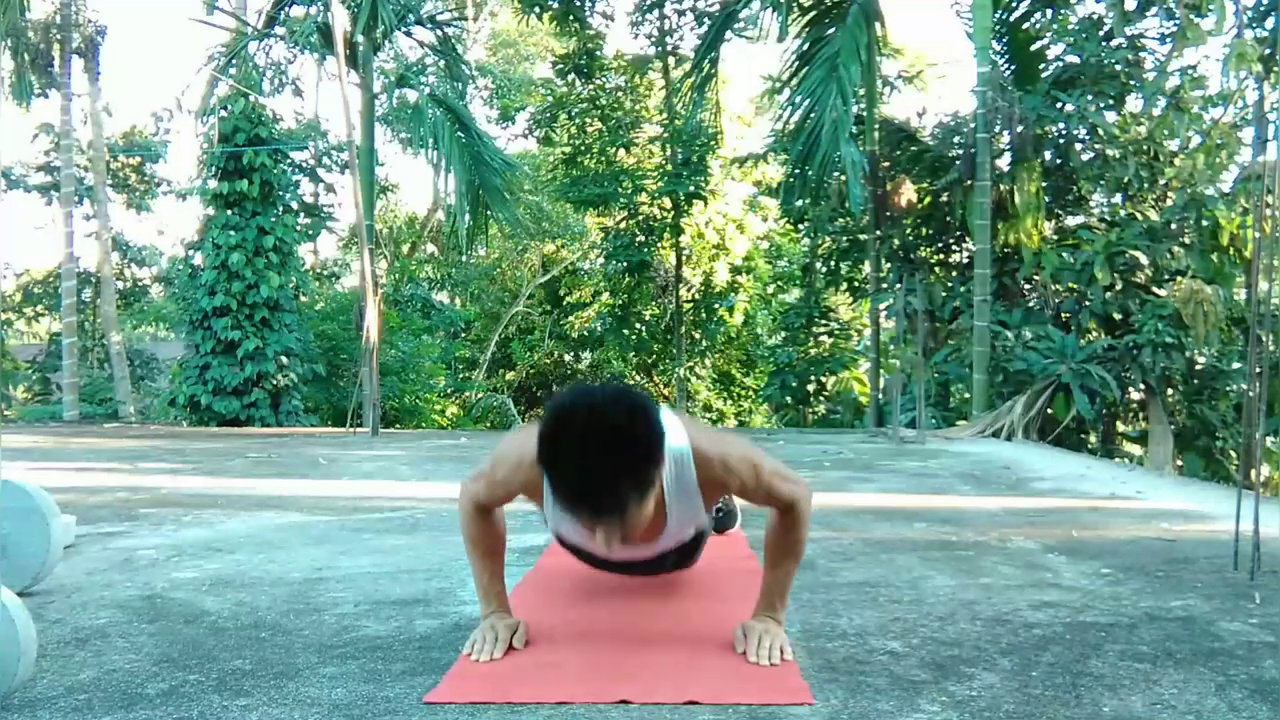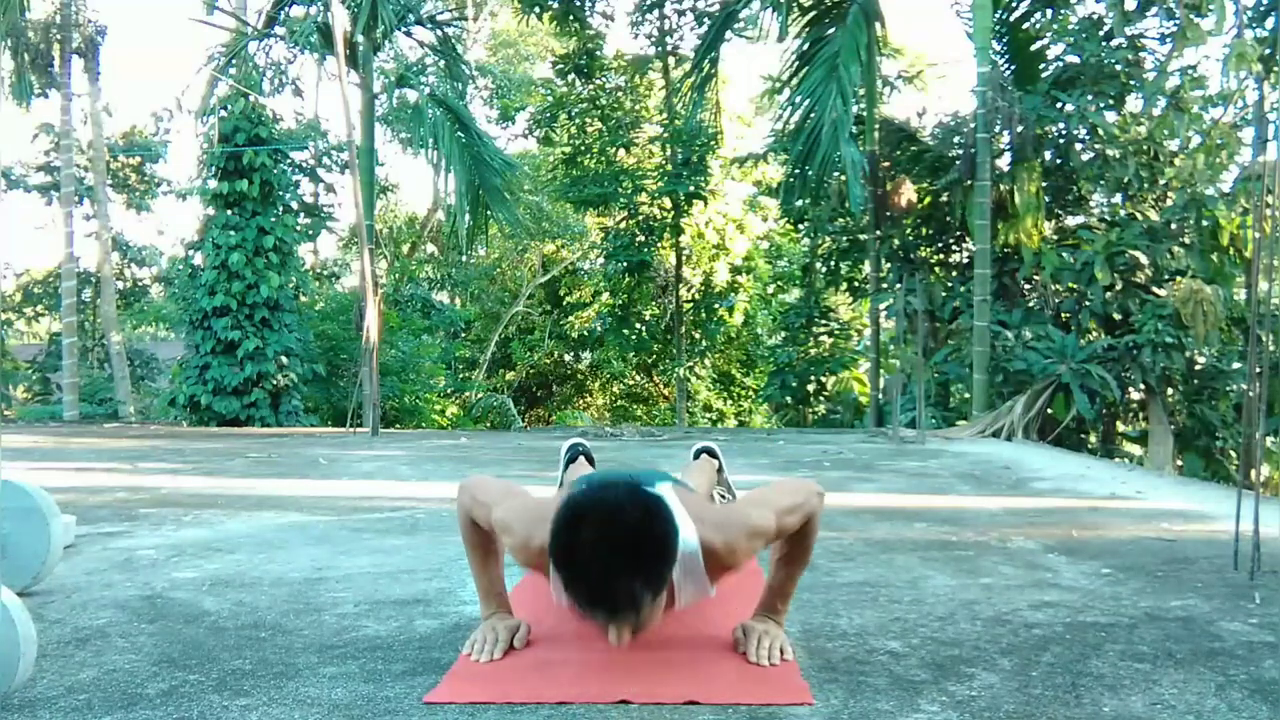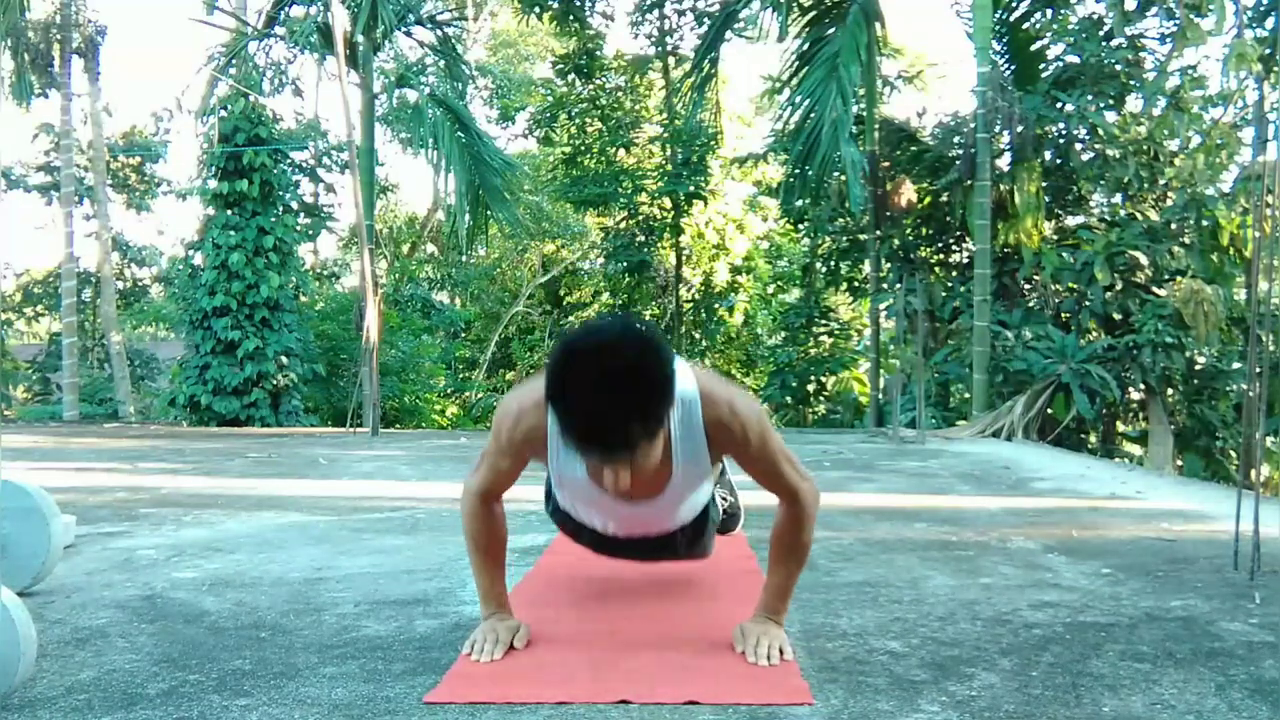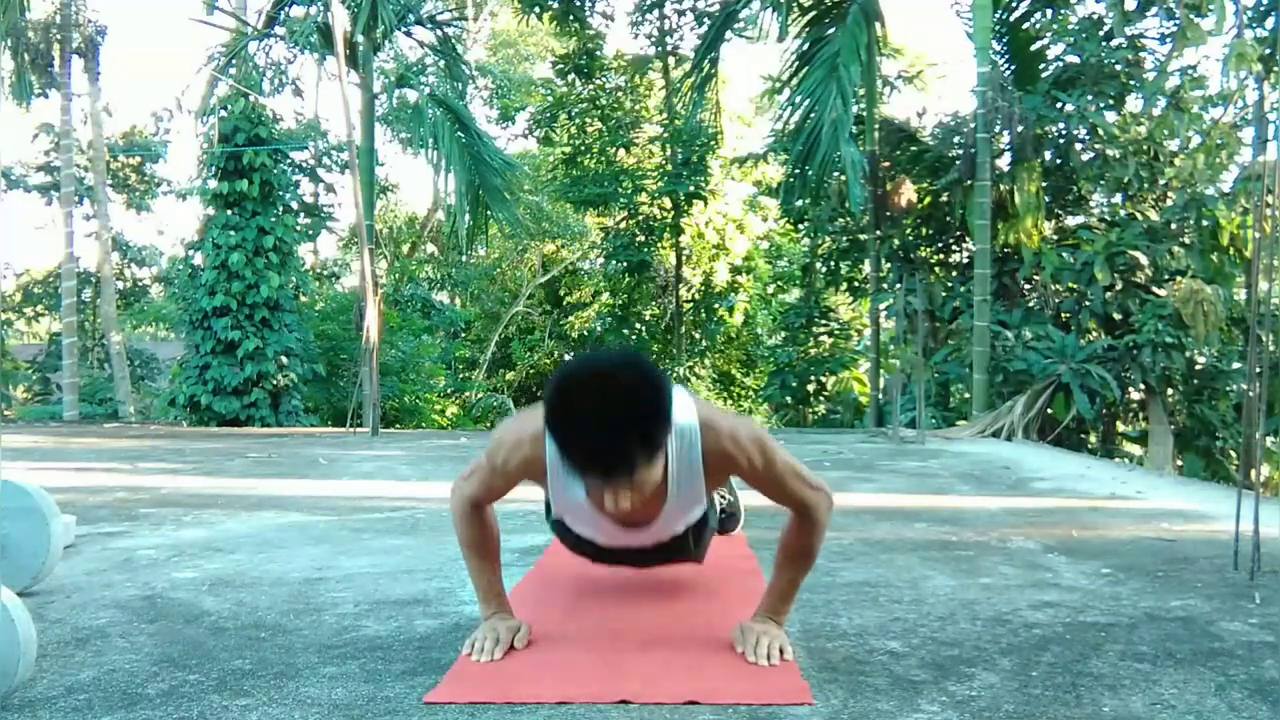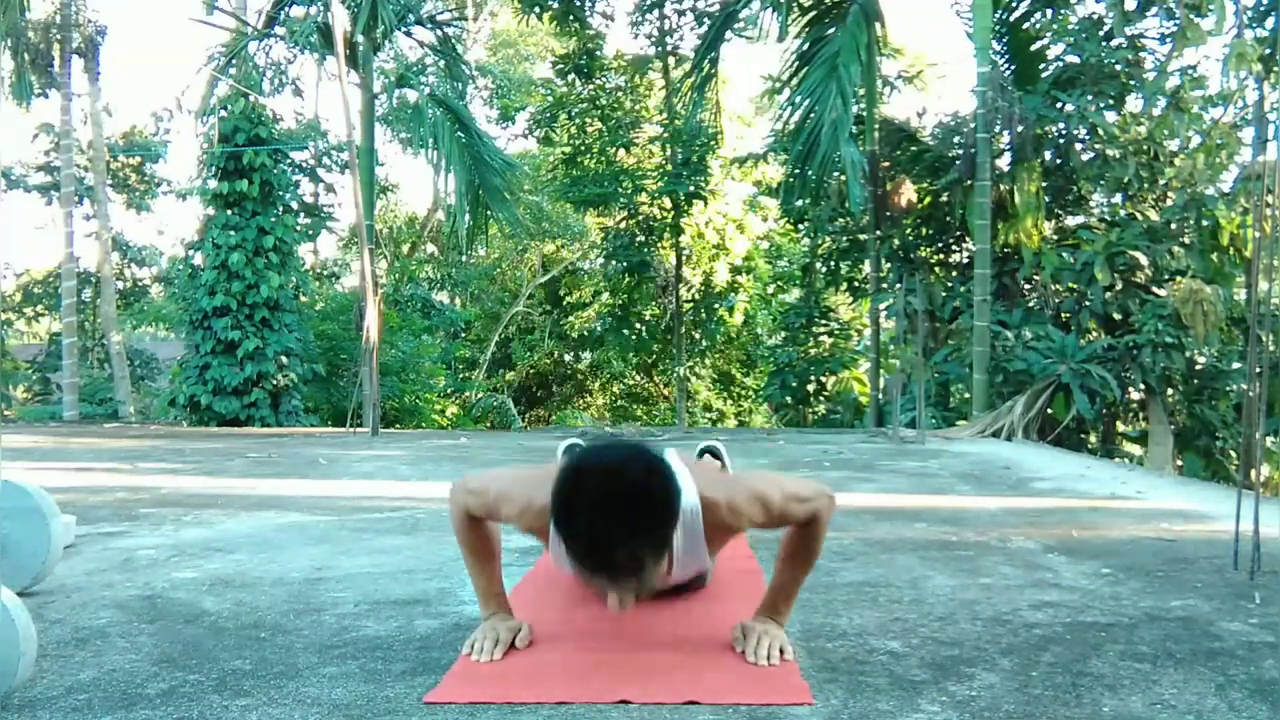
dt=1s
person 1, frame 1
left shoulder: (712, 459)
right shoulder: (528, 459)
left elbow: (793, 500)
right elbow: (476, 501)
left wrist: (768, 615)
right wrist: (494, 610)
right hip: (572, 495)
person 1, frame 2
left shoulder: (720, 540)
right shoulder: (536, 539)
left elbow: (811, 498)
right elbow: (469, 494)
left wrist: (770, 616)
right wrist: (495, 612)
left ankle: (706, 462)
right ankle: (576, 461)
person 1, frame 3
left shoulder: (719, 408)
right shoulder: (529, 412)
left elbow: (799, 496)
right elbow: (482, 494)
left wrist: (770, 612)
right wrist: (495, 611)
person 1, frame 4
left shoulder: (720, 437)
right shoulder: (528, 442)
left elbow: (815, 502)
right elbow: (467, 498)
left wrist: (770, 618)
right wrist: (495, 614)
left hip: (680, 531)
person 1, frame 5
left shoulder: (719, 508)
right shoulder: (537, 506)
left elbow: (821, 501)
right elbow: (463, 497)
left wrist: (771, 617)
right wrist: (495, 613)
right hip: (584, 501)
right ankle: (575, 461)
